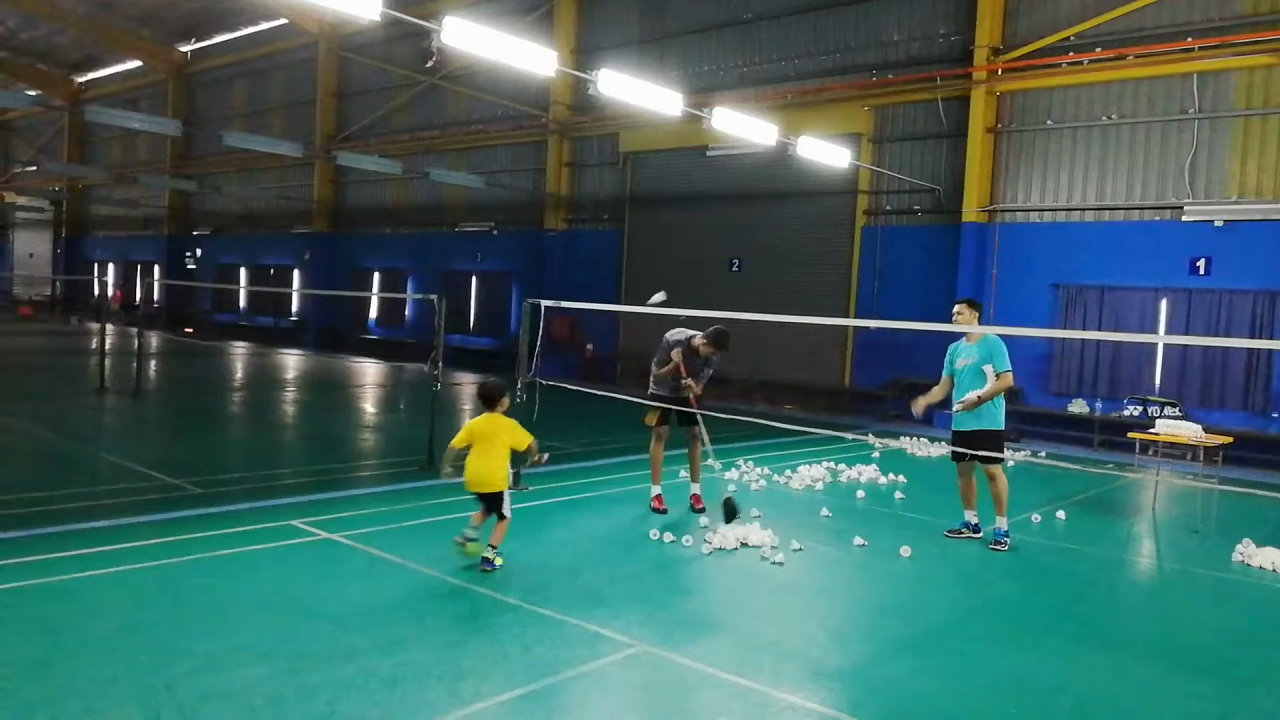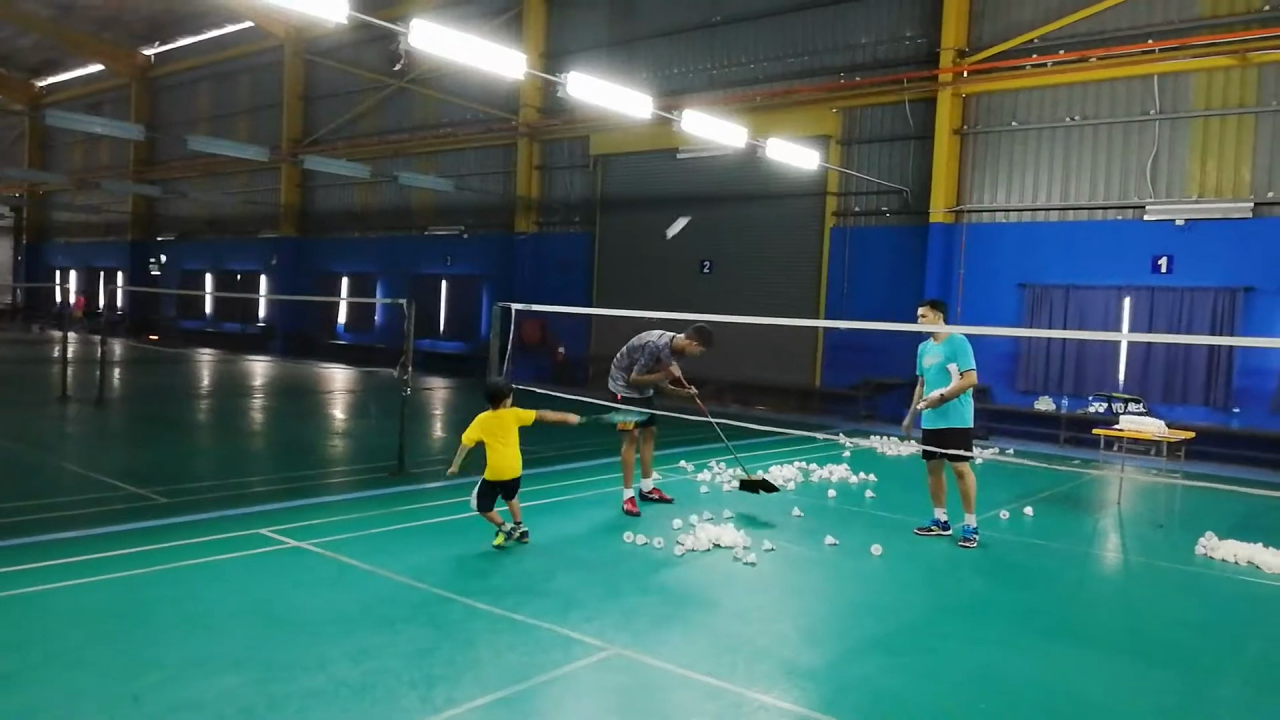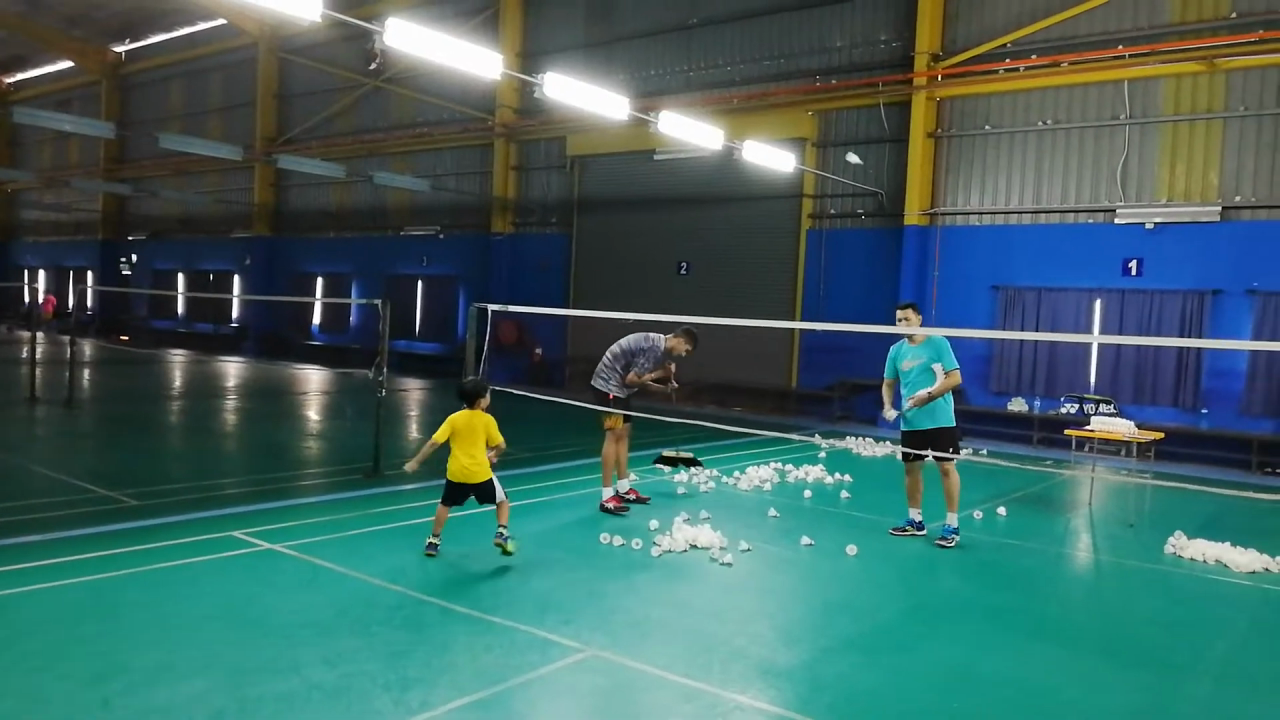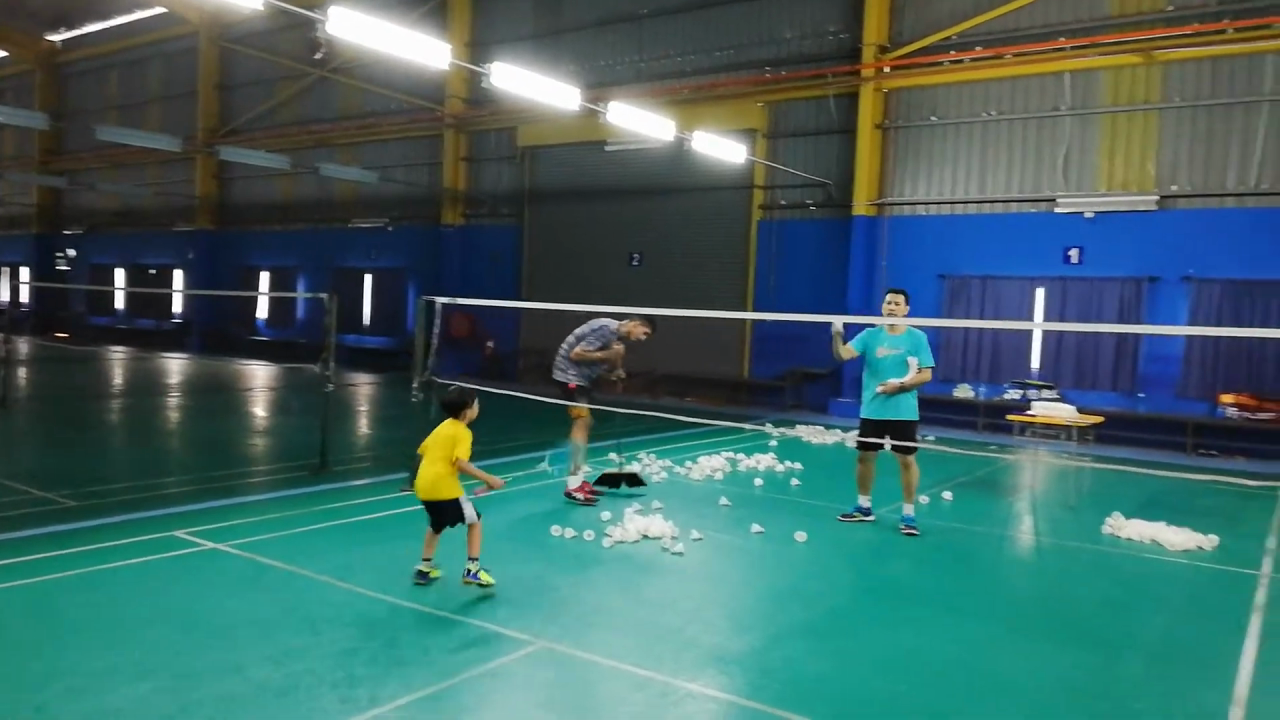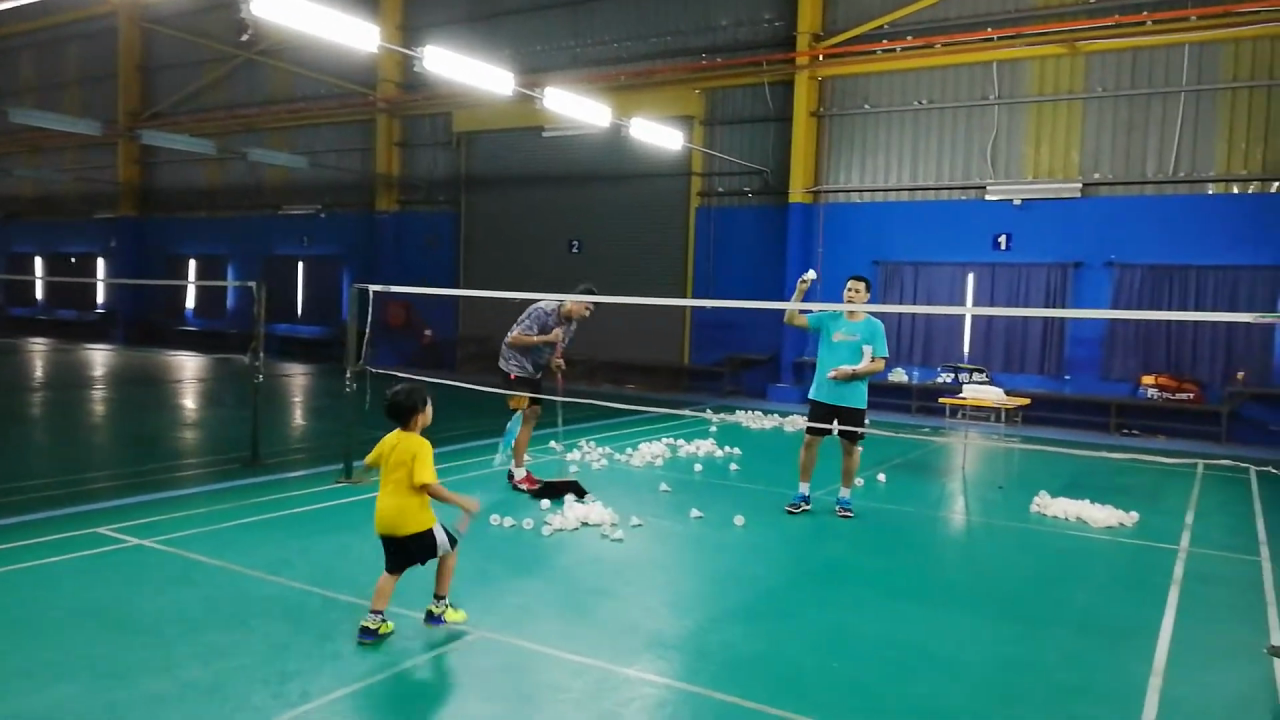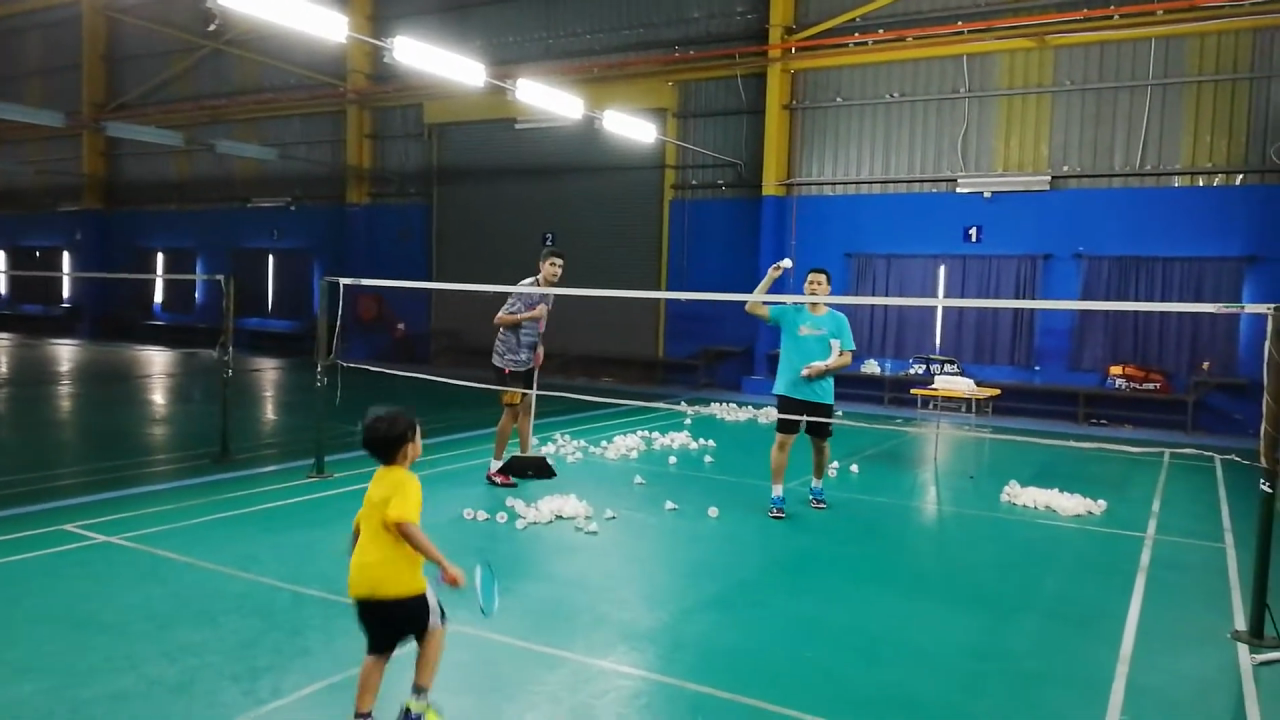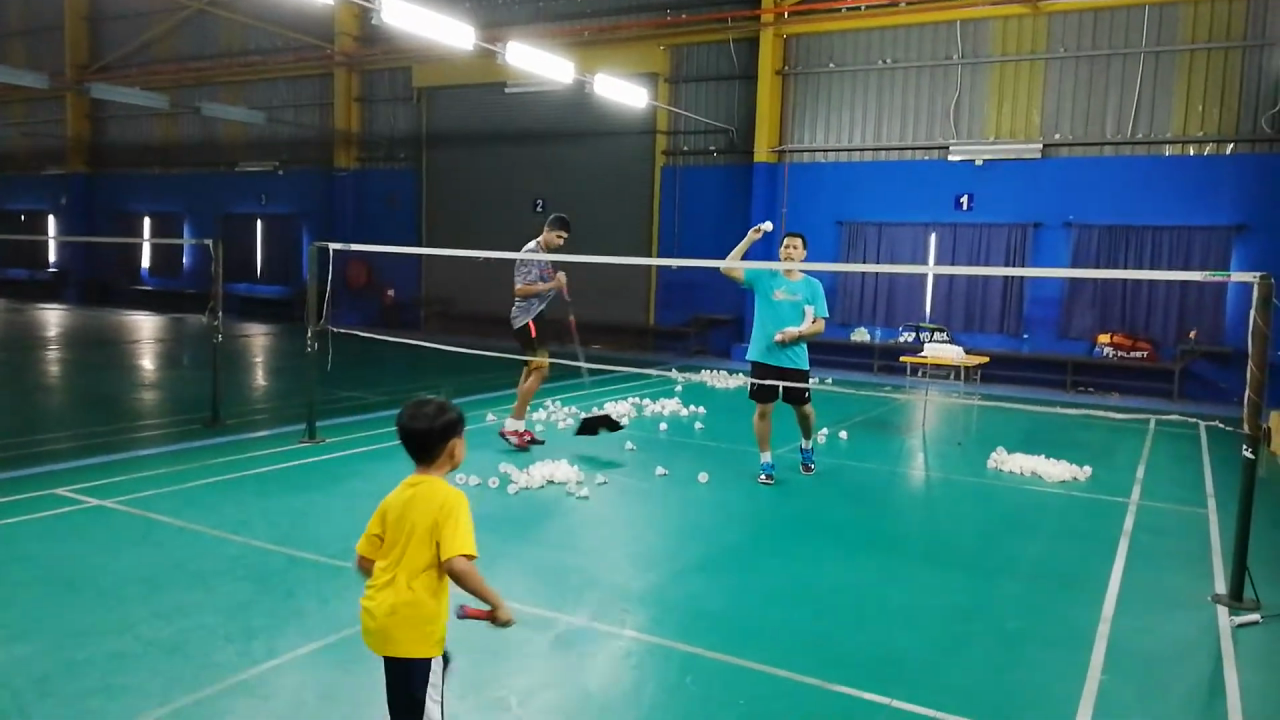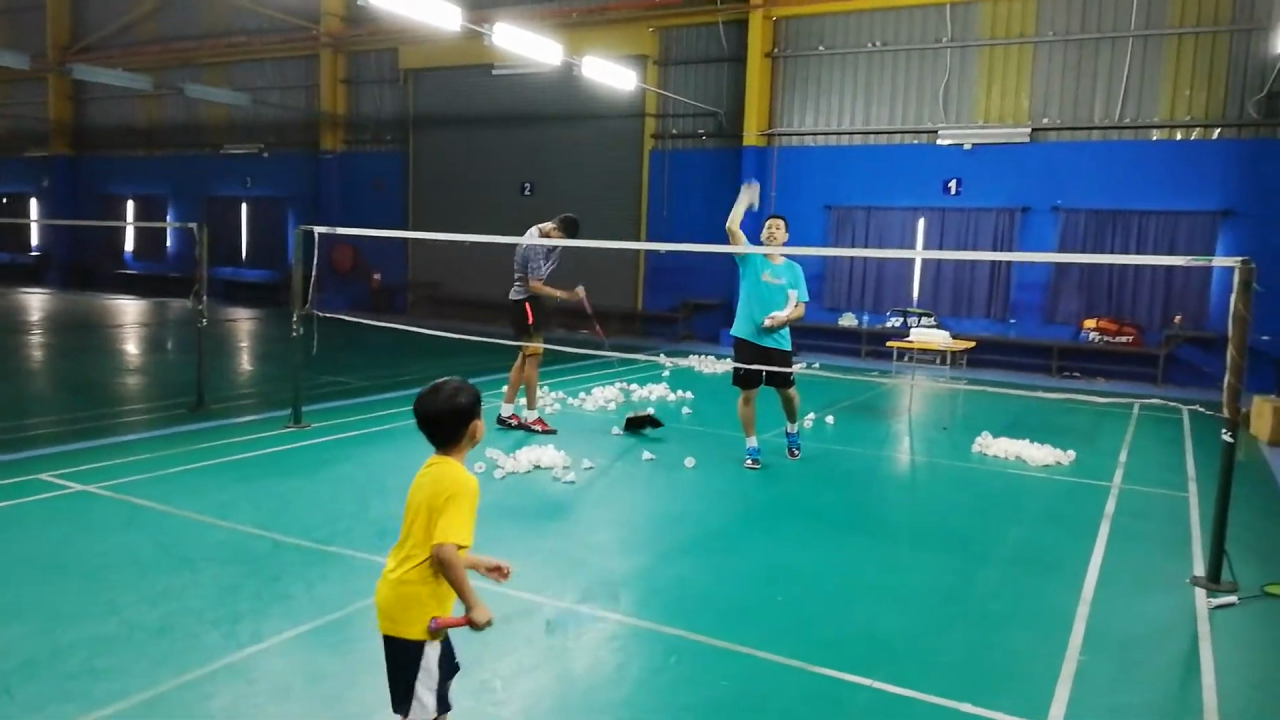
dt=0.5s
person 1, frame 1
left shoulder: (993, 343)
right shoulder: (954, 349)
left elbow: (1007, 380)
right elbow: (945, 386)
left wrist: (977, 399)
right wrist: (925, 400)
left hip: (988, 421)
right hip: (960, 422)
left knee: (993, 470)
right knee: (963, 470)
left ankle: (1002, 528)
right ankle: (971, 523)
person 1, frame 2
left shoulder: (958, 343)
right shoulder: (924, 348)
left elbow: (971, 379)
left wrist: (940, 397)
right wrist: (913, 410)
left hip: (956, 419)
right hip: (931, 420)
left knee: (961, 468)
right knee: (933, 467)
left ankle: (970, 525)
right ankle: (941, 520)
person 1, frame 3
left shoulder: (938, 344)
right shoulder: (896, 350)
left elbow: (955, 378)
right elbow: (888, 384)
left wrist: (927, 396)
right wrist: (888, 405)
left hip: (940, 419)
right hip: (910, 422)
left knee: (946, 467)
right knee: (911, 468)
left ankle: (951, 526)
right ankle: (915, 520)
person 1, frame 4
left shoulder: (917, 338)
right shoulder: (870, 335)
left elbow: (926, 375)
right elbow: (842, 354)
left wrist: (899, 385)
right wrist: (837, 337)
left hip: (904, 412)
right hip: (872, 410)
left knee: (906, 460)
right knee: (864, 456)
left ankle: (908, 514)
right ankle: (864, 507)
person 1, frame 5
left shoulder: (874, 326)
right shoulder: (828, 319)
left elbow: (879, 364)
right elbow: (791, 320)
left wrist: (852, 372)
right wrist: (799, 293)
left hip: (853, 399)
right hip: (821, 394)
left knee: (850, 447)
right knee: (810, 441)
left ankle: (844, 498)
right ankle: (803, 495)
person 1, frame 6
left shoulder: (838, 320)
right shoulder: (789, 313)
left elbow: (847, 357)
right elbow: (752, 308)
left wrist: (824, 367)
right wrist: (769, 278)
left hip: (821, 393)
right hip: (789, 390)
left knee: (820, 443)
right knee: (783, 440)
left ankle: (816, 487)
right ankle: (777, 496)
person 1, frame 7
left shoulder: (813, 286)
right shoulder: (764, 277)
left elbow: (819, 325)
right elbow: (727, 269)
left wrist: (797, 333)
right wrist: (749, 239)
left hip: (796, 359)
right hip: (763, 356)
left knee: (803, 409)
right knee: (763, 409)
left ankle: (807, 447)
right ankle: (766, 462)
person 1, frame 8
left shoulder: (794, 270)
right shoulder: (750, 258)
left elbow: (800, 309)
right elbow: (731, 229)
left wrist: (784, 318)
right wrist: (744, 199)
left hip: (779, 341)
right hip: (747, 338)
left knee: (787, 393)
right knee: (747, 394)
left ankle: (792, 431)
right ankle: (751, 446)
person 2, frame 1
left shoulder: (473, 423)
right shoulder: (509, 425)
left elbow: (453, 446)
right elbow: (530, 443)
left wrist: (446, 466)
right wrist: (536, 456)
left hip: (473, 479)
right hip: (494, 481)
left knee: (488, 508)
right knee: (504, 518)
left ankle: (469, 533)
right ankle: (490, 555)
person 2, frame 2
left shoulder: (481, 420)
right shoulder: (513, 414)
left elbow: (465, 443)
right elbow: (540, 415)
left wrist: (455, 466)
left hip: (495, 472)
right hip: (514, 469)
left knee: (482, 507)
right knee: (509, 498)
left ankle: (505, 529)
right ankle: (520, 529)
person 2, frame 3
left shoulder: (453, 419)
right shoulder: (487, 420)
left elbow: (434, 442)
right elbow: (501, 446)
left wrist: (415, 461)
right wrist: (493, 456)
left hip: (456, 473)
right hip: (480, 473)
left knee: (445, 505)
right knee: (502, 501)
left ankle: (434, 541)
right ankle: (502, 533)
person 2, frame 4
left shoulder: (442, 427)
right shoulder: (463, 433)
left elbow: (423, 452)
right elbow: (461, 463)
right wrist: (487, 478)
left hip: (424, 487)
right hip: (445, 489)
left knee: (437, 526)
right knee: (475, 522)
left ankle: (425, 568)
right ankle: (472, 568)
person 2, frame 5
left shoulder: (388, 440)
right shoulder: (420, 446)
left elbow: (368, 465)
right elbow: (428, 486)
left wrist: (361, 474)
right wrist: (462, 502)
left hip: (386, 519)
right hip: (413, 521)
left knee: (393, 569)
right knee: (448, 550)
left ankle: (373, 621)
right ankle: (439, 607)
person 2, frame 6
left shoulder: (377, 483)
right shoulder: (405, 480)
right elbow: (405, 524)
right wrist: (444, 563)
left hip: (363, 585)
right hip: (399, 584)
left knee: (378, 652)
right knee: (433, 628)
person 2, frame 7
left shoulder: (395, 497)
right shoulder: (450, 499)
left elbow: (364, 560)
right elbow: (456, 565)
right wrist: (498, 604)
left hip: (381, 619)
right hip: (412, 629)
person 2, frame 8
left shoulder: (431, 471)
right shoulder: (460, 482)
right elbow: (444, 552)
left wrist: (478, 563)
right wrist: (473, 605)
left hip: (405, 601)
right hip: (414, 611)
left knee: (440, 678)
person 3, frame 1
left shoulder: (712, 354)
right shoulder: (672, 340)
left elbow: (700, 386)
right elbow: (655, 376)
left wrist: (694, 388)
right wrist: (673, 365)
left hip: (689, 391)
right hip: (662, 389)
left knee: (695, 434)
right knee: (659, 433)
left ankle: (695, 493)
right ankle: (655, 493)
person 3, frame 2
left shoulder: (675, 350)
right shoulder: (656, 345)
left elbow: (659, 382)
right elbow: (634, 378)
left wrist: (681, 391)
right wrist: (663, 375)
left hip: (643, 390)
right hip: (624, 386)
left knee: (649, 433)
right knee: (632, 436)
left ankle: (647, 488)
right ankle: (628, 496)
person 3, frame 3
left shoulder: (658, 345)
right shoulder: (655, 349)
left elbow: (637, 378)
right elbow: (632, 380)
left wrist: (663, 387)
right wrist: (660, 373)
left hip: (618, 386)
right hip: (608, 385)
left knee: (624, 433)
right knee: (614, 434)
left ankle: (623, 489)
right ankle: (607, 497)
person 3, frame 4
left shoulder: (619, 338)
right shoulder: (606, 329)
right elbow: (576, 354)
left wrist: (613, 373)
right wrist: (608, 354)
left hip: (583, 378)
right hip: (569, 374)
left knee: (585, 425)
right knee: (581, 423)
left ankle: (578, 480)
right ankle: (573, 485)
person 3, frame 5
left shoulder: (570, 325)
right shoulder: (542, 312)
left elbow: (553, 351)
right elbow: (514, 339)
left wrist: (555, 363)
right wrist: (547, 338)
left hip: (533, 369)
right hip: (515, 365)
left knee: (534, 412)
right knee: (522, 414)
left ankle: (516, 467)
right ankle: (519, 475)
person 3, frame 6
left shoulder: (548, 295)
right shoulder: (525, 289)
right elbow: (499, 319)
left wrist: (539, 346)
right wrist: (530, 315)
left hip: (528, 359)
right hip: (509, 359)
left knee: (528, 406)
right knee: (512, 410)
right ankle: (495, 469)
person 3, frame 7
left shoulder: (543, 253)
right shoulder: (531, 253)
right elbow: (520, 289)
left wrist: (557, 285)
right wrist: (551, 285)
left hip: (536, 317)
right hip: (528, 318)
left knee: (530, 372)
right knee: (540, 371)
left ankle: (519, 428)
right ankle: (511, 425)
person 3, frame 8
left shoulder: (541, 235)
right shoulder: (535, 245)
right elbow: (534, 286)
right wrist: (566, 295)
left hip: (529, 301)
right hip: (525, 300)
left knee: (525, 357)
right knee: (534, 357)
left ankle: (507, 412)
right ankle: (531, 417)
